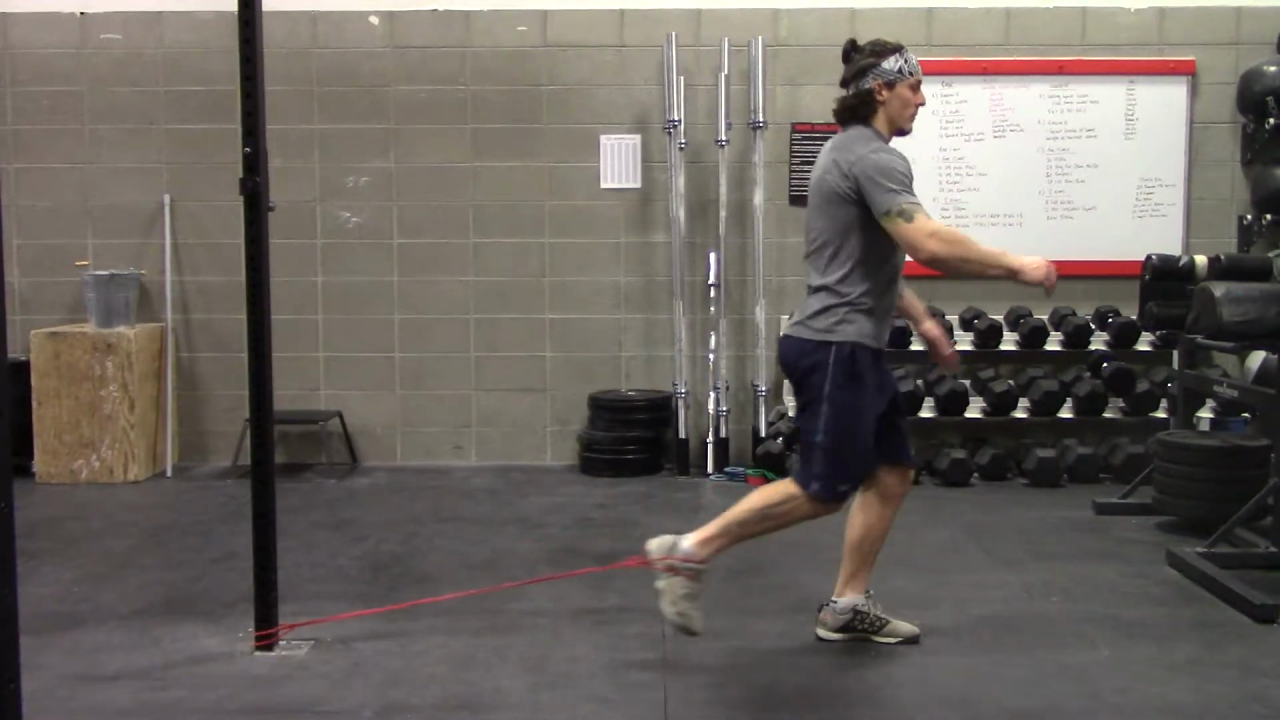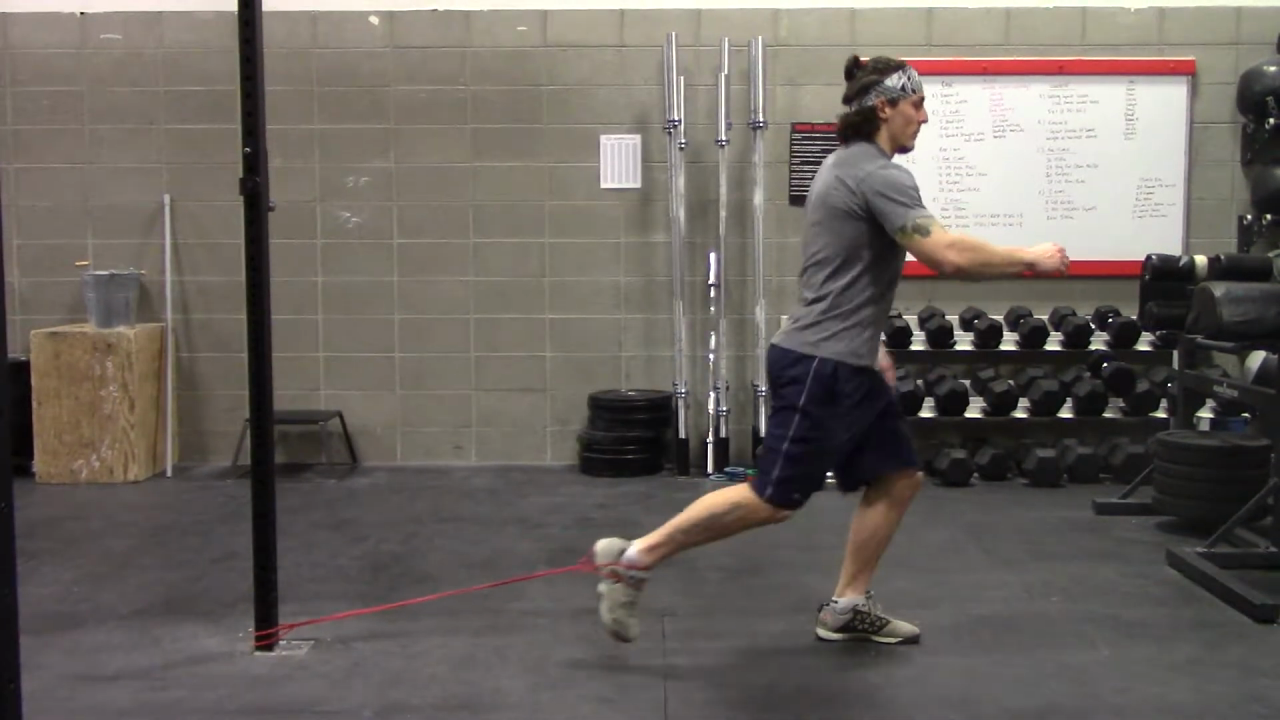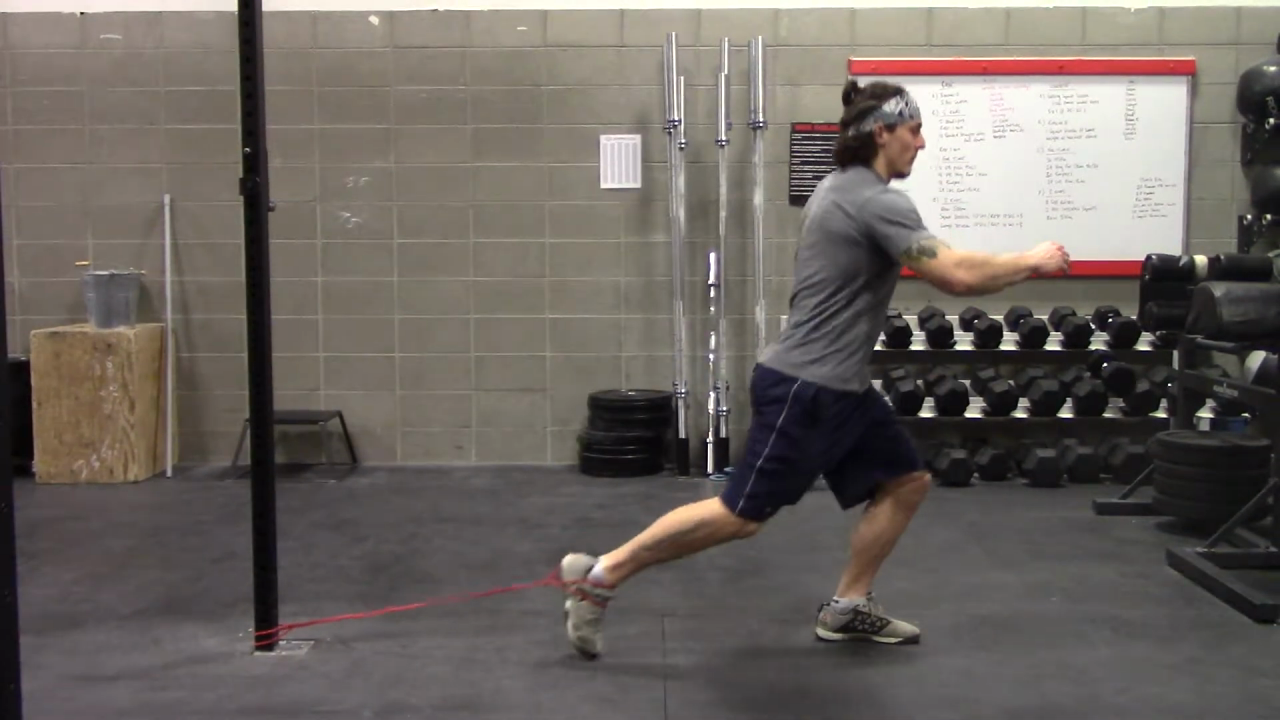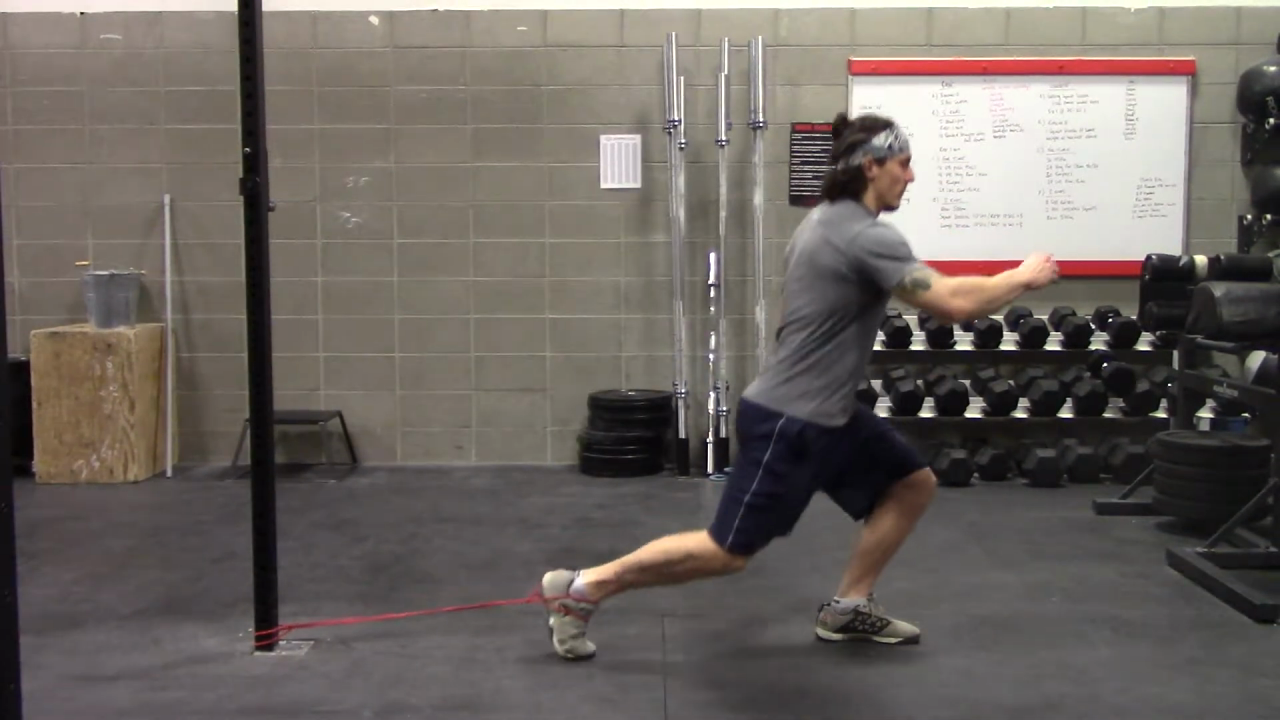
dt=0.1s
person 1, frame 1
left shoulder: (852, 151)
right shoulder: (874, 157)
right elbow: (927, 243)
left wrist: (921, 318)
right wrist: (1017, 266)
left hip: (845, 342)
right hip: (836, 345)
left knee: (892, 474)
right knee: (821, 490)
left ankle: (847, 606)
right ankle: (686, 553)
person 1, frame 2
left shoulder: (847, 166)
right shoulder: (877, 176)
right elbow: (949, 256)
left wrist: (875, 348)
right wrist: (1034, 259)
left hip: (848, 363)
right hip: (821, 366)
left knee: (900, 479)
right knee: (770, 500)
left ankle: (847, 608)
right ankle: (631, 560)
person 1, frame 3
left shoulder: (841, 189)
right shoulder: (877, 201)
right elbow: (958, 274)
right wrist: (1033, 261)
left hip: (833, 383)
right hip: (804, 388)
left knee: (907, 481)
right knee: (739, 513)
left ankle: (848, 606)
right ankle: (597, 575)
person 1, frame 4
left shoulder: (824, 222)
right shoulder: (867, 237)
right elbow: (953, 301)
right wrist: (1023, 276)
left hip: (824, 411)
right hip: (792, 423)
left knee: (914, 486)
right knee: (728, 552)
left ankle: (847, 608)
right ankle: (578, 589)
